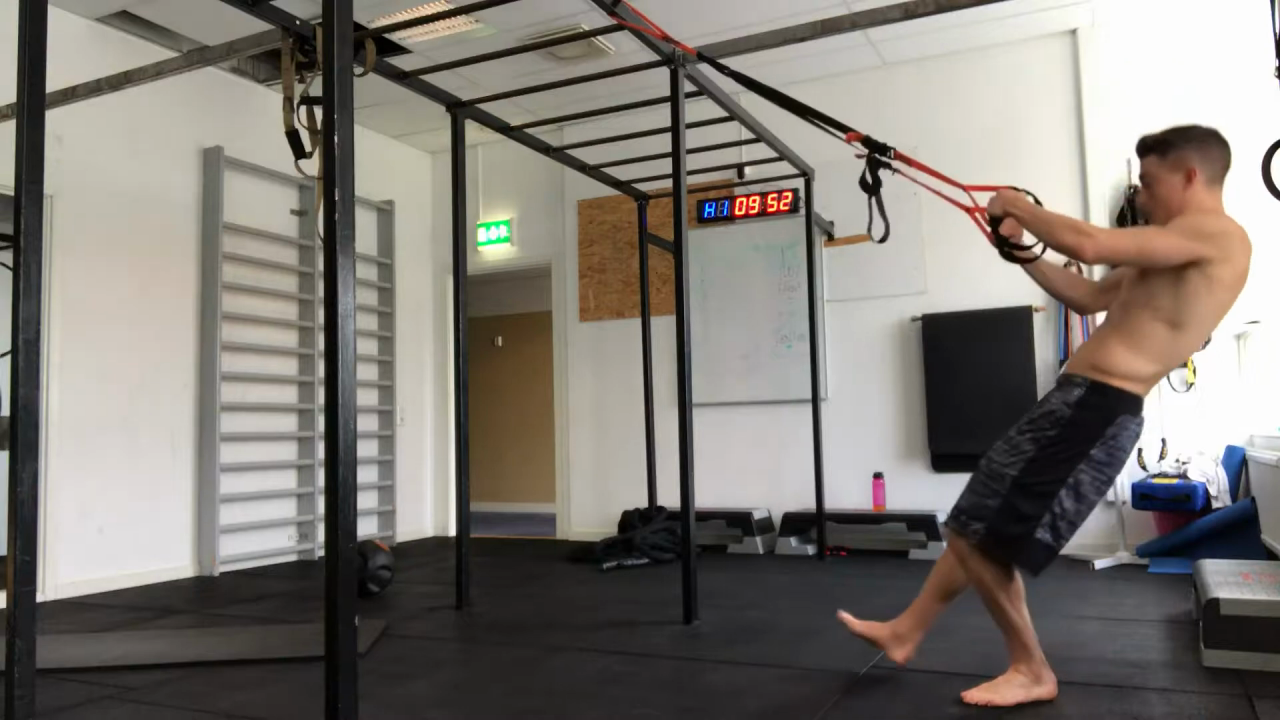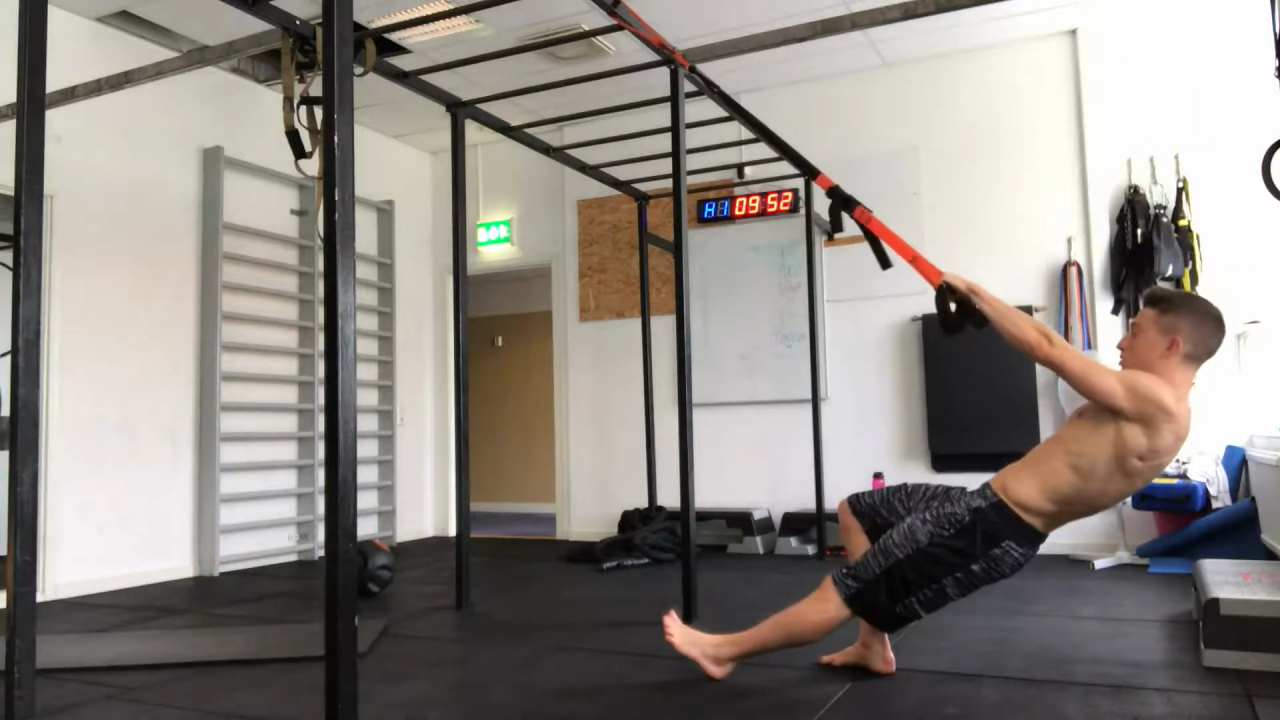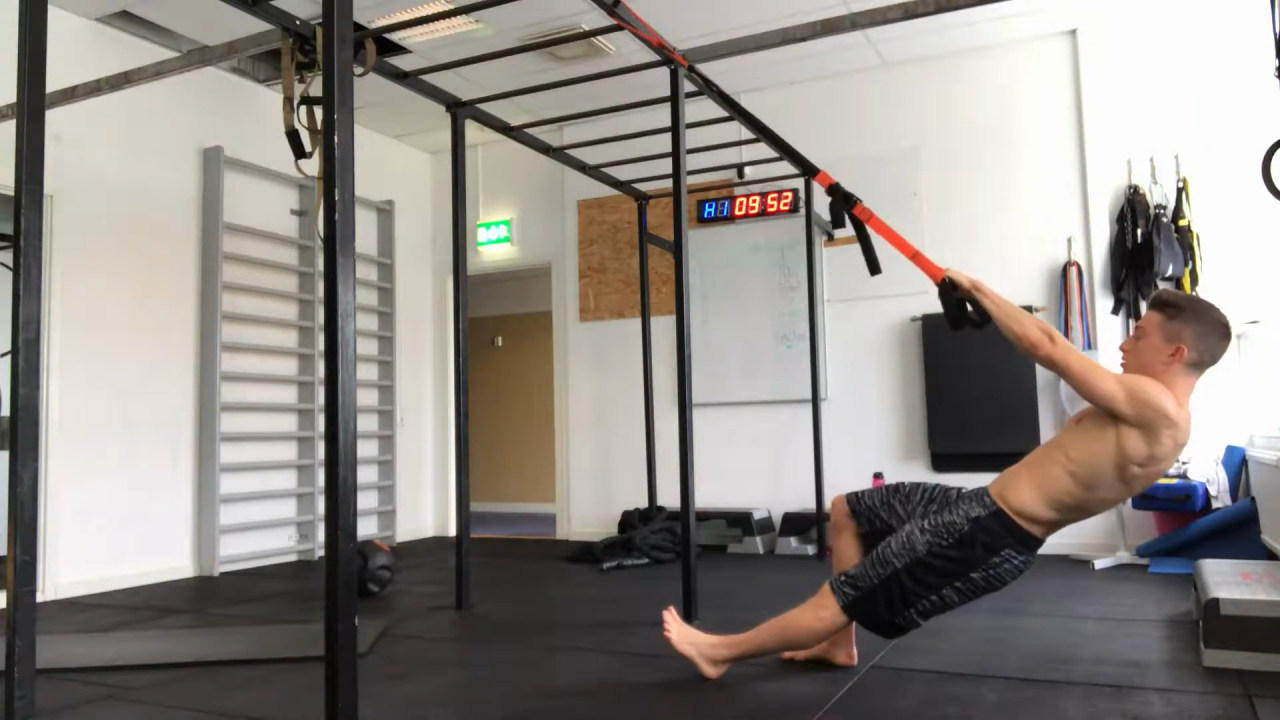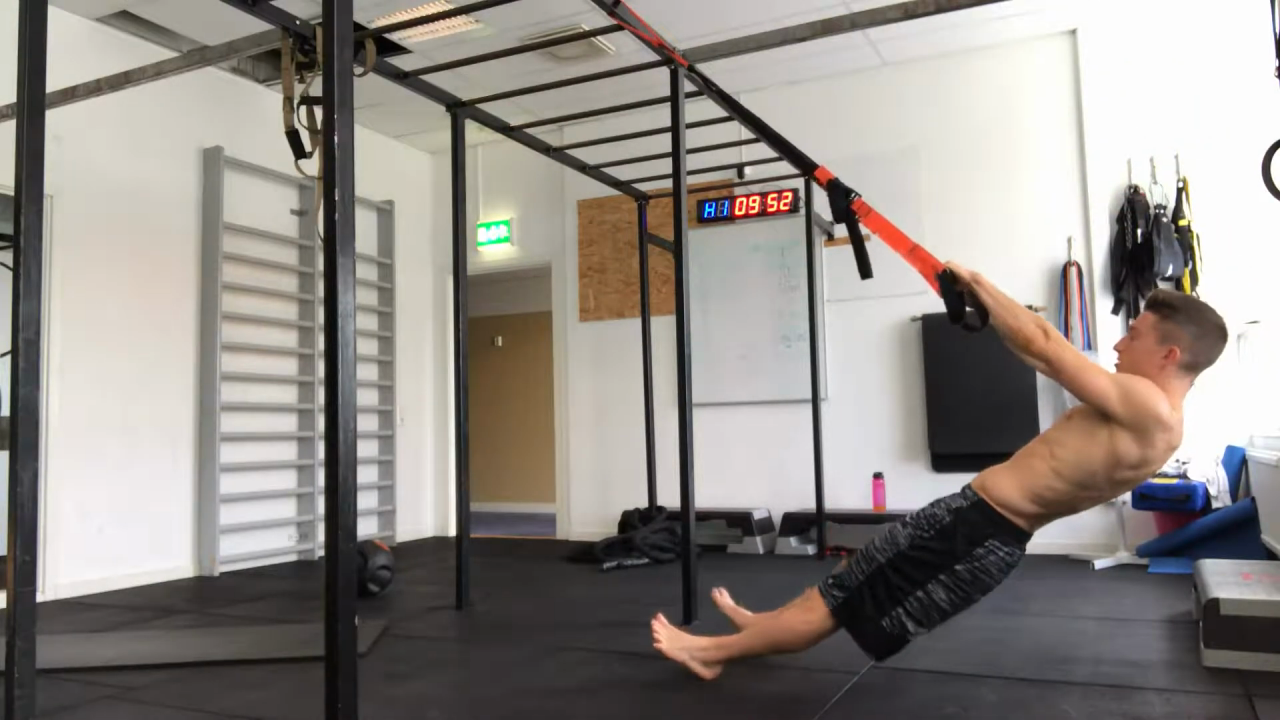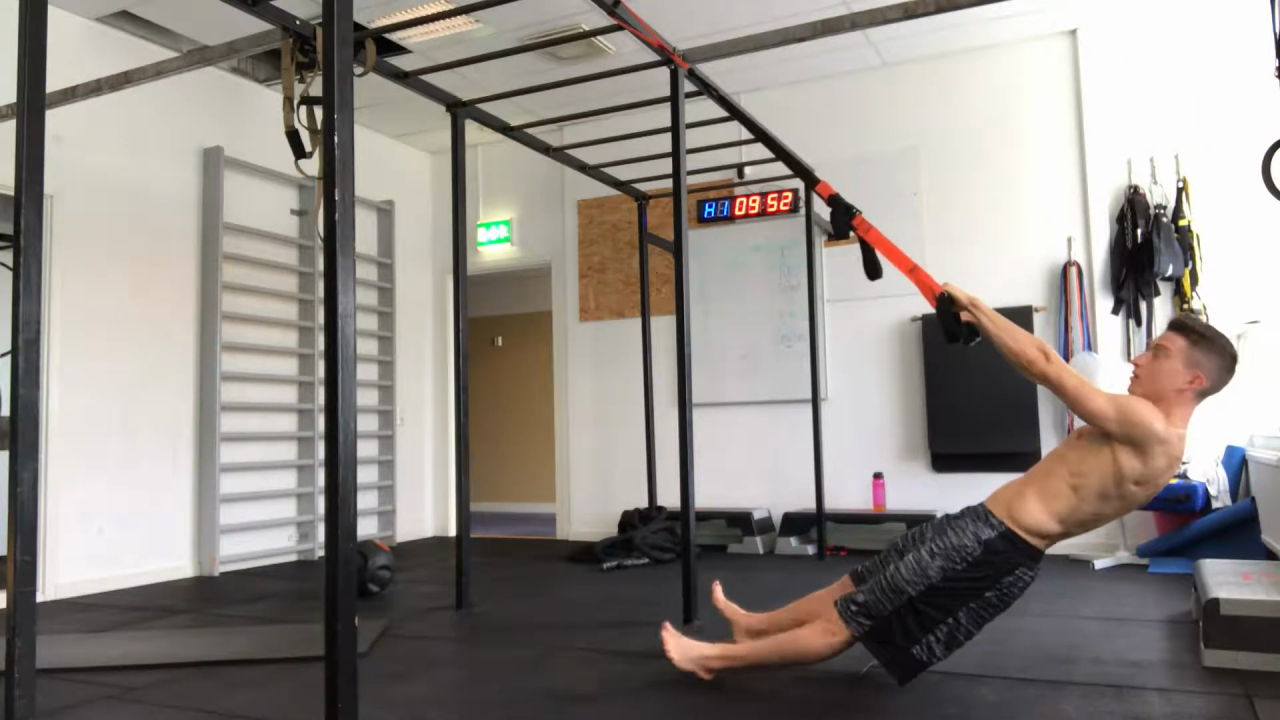
dt=1s
person 1, frame 1
left shoulder: (1217, 235)
right shoulder: (1179, 248)
left elbow: (1089, 245)
right elbow: (1090, 296)
left wrist: (1019, 206)
right wrist: (1021, 249)
left hip: (1093, 409)
right hip: (1083, 404)
left knee: (982, 536)
right knee: (974, 524)
left ankle: (1031, 671)
right ankle: (904, 632)
person 1, frame 2
left shoulder: (1157, 402)
right shoulder: (1148, 406)
left elbow: (1046, 347)
right elbow: (1057, 353)
left wrist: (972, 289)
right wrist: (979, 306)
left hip: (991, 529)
right hip: (992, 511)
left knee: (839, 593)
right knee: (856, 511)
left ankle: (724, 650)
right ankle: (874, 646)
person 1, frame 3
left shoulder: (1156, 408)
right shoulder: (1146, 415)
left elbow: (1047, 347)
left wrist: (976, 288)
left hip: (988, 537)
right hip: (983, 509)
left knee: (838, 598)
right knee: (845, 512)
left ankle: (721, 651)
right ankle: (839, 642)
person 1, frame 4
left shoulder: (1147, 407)
right shoulder: (1144, 414)
left elbow: (1044, 345)
right elbow: (1048, 360)
left wrist: (976, 282)
right wrist: (982, 302)
left hip: (978, 527)
right hip: (986, 523)
left knee: (835, 600)
right knee: (850, 575)
left ankle: (713, 652)
right ankle: (758, 622)
person 1, frame 5
left shoulder: (1150, 429)
right shoulder: (1144, 432)
left elbow: (1044, 366)
right elbow: (1049, 373)
left wrist: (972, 303)
right wrist: (980, 324)
left hip: (996, 550)
right hip: (987, 529)
left knee: (851, 619)
right knee: (858, 585)
left ankle: (718, 657)
right ankle: (755, 625)
